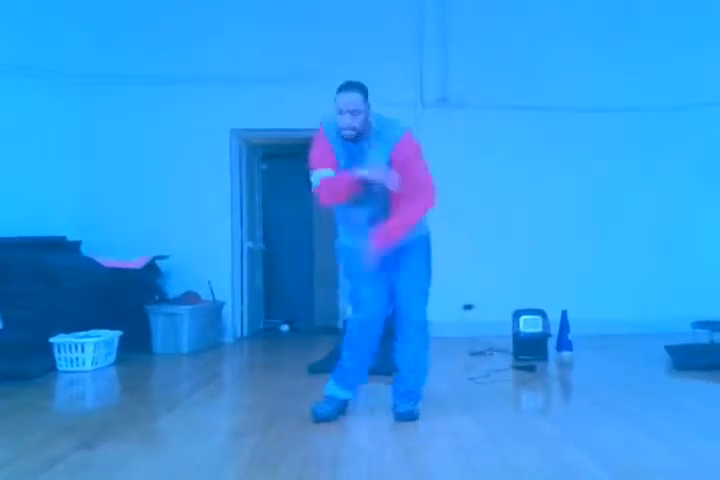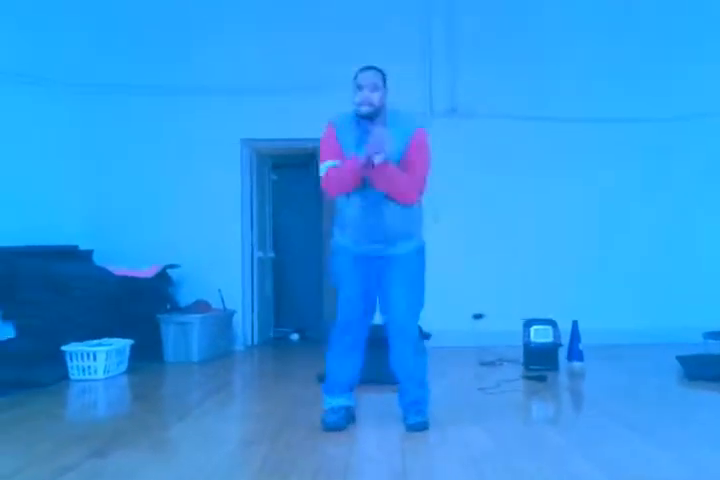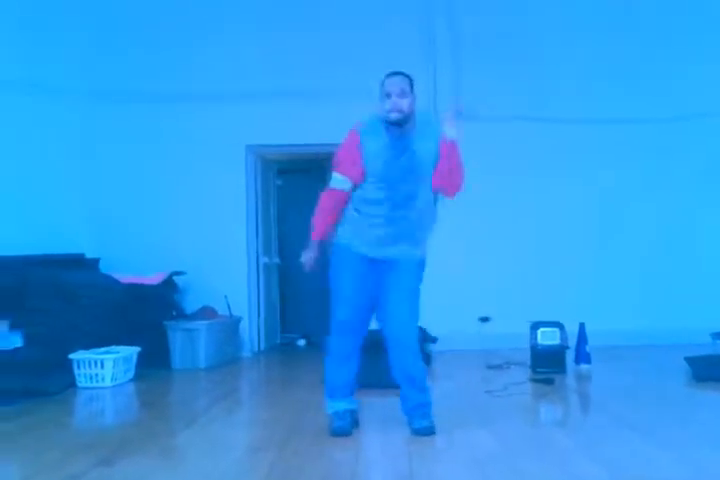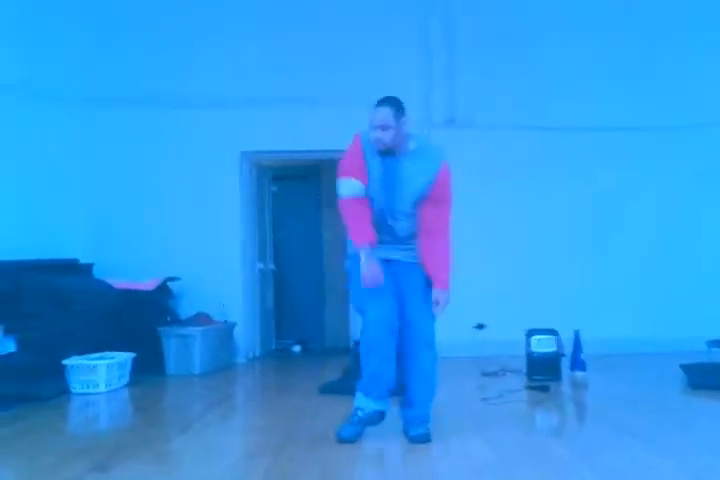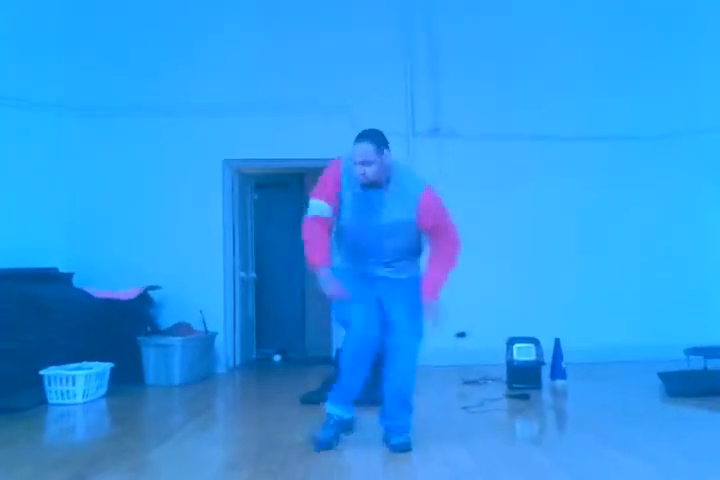
dt=0.1s
person 1, frame 1
left shoulder: (398, 139)
right shoulder: (324, 140)
left elbow: (420, 198)
right elbow: (326, 193)
left wrist: (382, 240)
right wrist: (362, 175)
left hip: (407, 242)
right hip: (357, 243)
left knee: (412, 316)
right knee: (368, 317)
left ankle: (407, 396)
right ankle: (339, 393)
person 1, frame 2
left shoulder: (412, 133)
right shoulder: (337, 130)
left elbow: (411, 193)
right elbow: (333, 186)
left wrist: (381, 162)
right wrist: (363, 158)
left hip: (403, 249)
right hip: (353, 247)
left knee: (402, 327)
right knee: (350, 323)
left ankle: (414, 405)
right ankle: (339, 401)
person 1, frame 3
left shoulder: (434, 134)
right shoulder: (362, 136)
left elbow: (449, 187)
right elbow: (336, 192)
left wrist: (451, 144)
right wrist: (315, 242)
left hip: (404, 255)
right hip: (354, 250)
left knee: (401, 333)
right knee: (346, 326)
left ankle: (418, 409)
right ankle: (341, 406)
person 1, frame 4
left shoulder: (432, 164)
right shoulder: (360, 147)
left elbow: (437, 231)
right elbow: (353, 203)
left wrist: (440, 284)
right wrist: (366, 255)
left hip: (412, 261)
right hip: (371, 256)
left knee: (420, 332)
right knee: (381, 320)
left ankle: (417, 416)
right ankle: (369, 405)
person 1, frame 5
left shoulder: (418, 194)
right shoulder: (340, 172)
left elbow: (447, 244)
right elbow: (316, 222)
left wrist: (431, 291)
right wrist: (323, 270)
left hip: (398, 276)
right hip: (349, 272)
left knee: (403, 345)
right knee: (363, 334)
left ankle: (397, 425)
right ankle: (338, 413)
